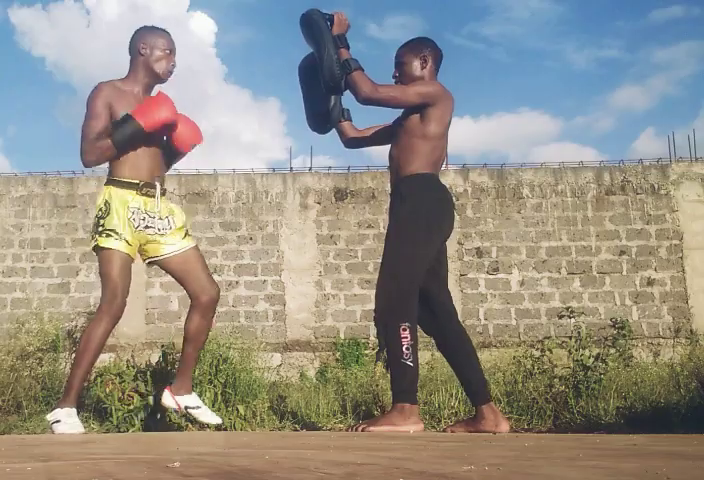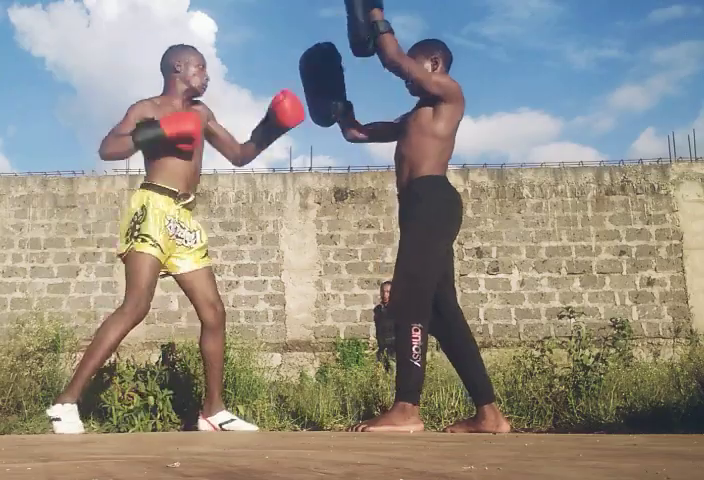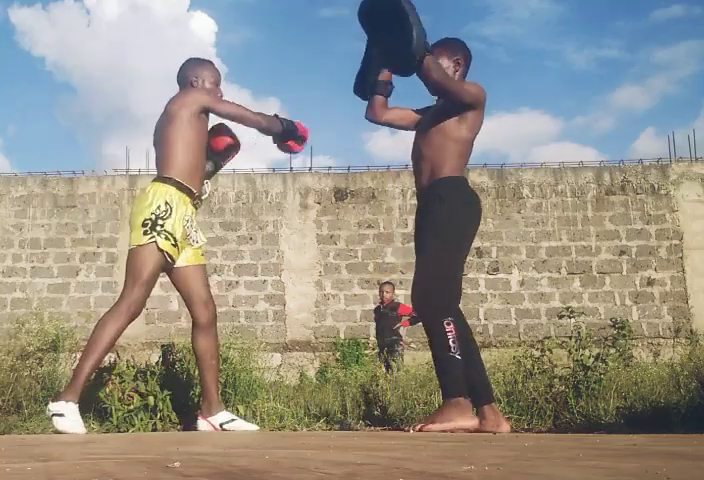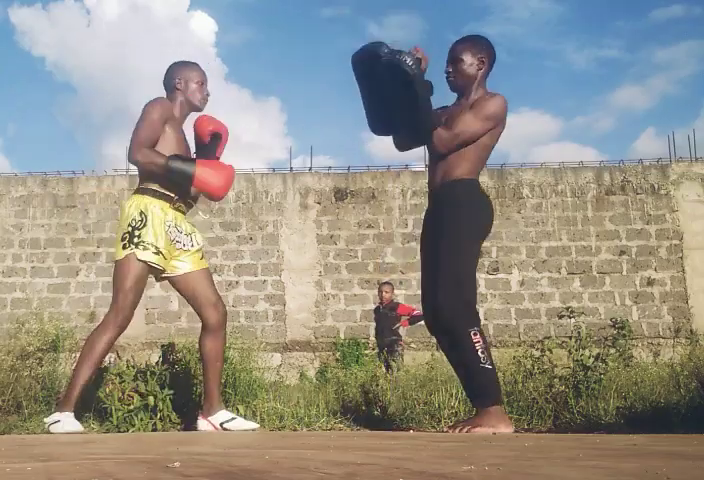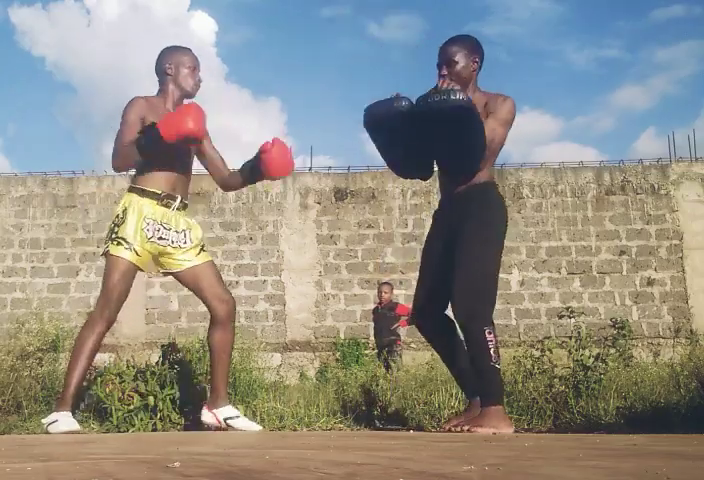
dt=0.2s
person 1, frame 1
left shoulder: (435, 93)
right shoulder: (408, 119)
left elbow: (368, 93)
right elbow: (352, 137)
left wrist: (339, 41)
left hip: (420, 201)
right hip: (421, 206)
left knee: (393, 301)
right knee: (436, 310)
left ankle: (405, 410)
right ankle: (487, 412)
person 1, frame 2
left shoulder: (448, 92)
right shoulder: (413, 119)
left elbow: (393, 58)
right elbow: (355, 132)
left wrist: (374, 14)
left hip: (431, 201)
right hip: (424, 206)
left knee: (407, 300)
right knee: (441, 310)
left ankle: (406, 409)
right ankle: (488, 412)
person 1, frame 3
left shoulder: (471, 97)
right shoulder: (428, 114)
left elbow: (439, 75)
right elbow: (376, 113)
right wrist: (386, 62)
left hip: (451, 202)
right hip: (431, 209)
left knee: (430, 298)
right knee: (441, 305)
left ankle: (458, 403)
right ankle: (488, 411)
person 1, frame 4
left shoulder: (492, 105)
right shoulder: (447, 113)
left elbow: (441, 141)
left hip: (464, 205)
right hip: (440, 210)
left knee: (454, 308)
right knee: (436, 313)
left ankle: (495, 411)
right ankle: (485, 406)
person 1, frame 5
left shoulder: (500, 105)
right shoulder: (440, 112)
left elbow: (475, 155)
right elbow: (418, 166)
right wrist: (405, 126)
left hip: (482, 207)
right hip: (447, 211)
left knee: (472, 308)
right knee: (426, 310)
left ankle: (495, 411)
right ankle: (476, 398)
person 2, frame 1
left shoulder: (156, 99)
right shoulder: (106, 93)
right elbow: (89, 155)
left wrist: (176, 143)
right wrist: (133, 126)
left hip: (159, 209)
right hip: (120, 206)
left knee: (207, 294)
right knee: (112, 306)
left ankle: (181, 388)
right ankle: (66, 406)
person 2, frame 2
left shoulder: (200, 112)
right shoulder: (148, 108)
left elbow: (241, 156)
right elbow: (107, 150)
left wrist: (273, 126)
right wrist: (158, 131)
left hip: (184, 222)
right hip: (152, 212)
left knee: (213, 313)
right knee: (135, 307)
left ankle: (213, 411)
right ankle: (67, 401)
person 2, frame 3
left shoulder: (187, 122)
right shoulder: (191, 99)
right elbow: (252, 119)
left wrist: (218, 157)
right wrist: (286, 128)
left hip: (182, 217)
right hip: (164, 206)
left knee: (205, 313)
right knee: (131, 302)
left ankle: (211, 410)
right ankle: (68, 398)
person 2, frame 4
left shoulder: (178, 132)
right shoulder: (158, 108)
left elbow: (191, 194)
right elbow: (136, 153)
left wrist: (208, 158)
right wrist: (188, 169)
left hip: (176, 226)
right hip: (147, 215)
left knee: (215, 314)
right knee: (120, 314)
left ankle: (212, 410)
right ankle: (64, 410)
person 2, frame 5
left shoulder: (194, 125)
right shoulder: (141, 106)
left elbow: (227, 180)
right elbow: (121, 160)
left wrist: (258, 168)
right wrist: (162, 137)
left hip: (178, 224)
right hip: (139, 214)
left knee: (224, 306)
right knee: (106, 311)
left ankle: (217, 404)
right ankle: (62, 409)
